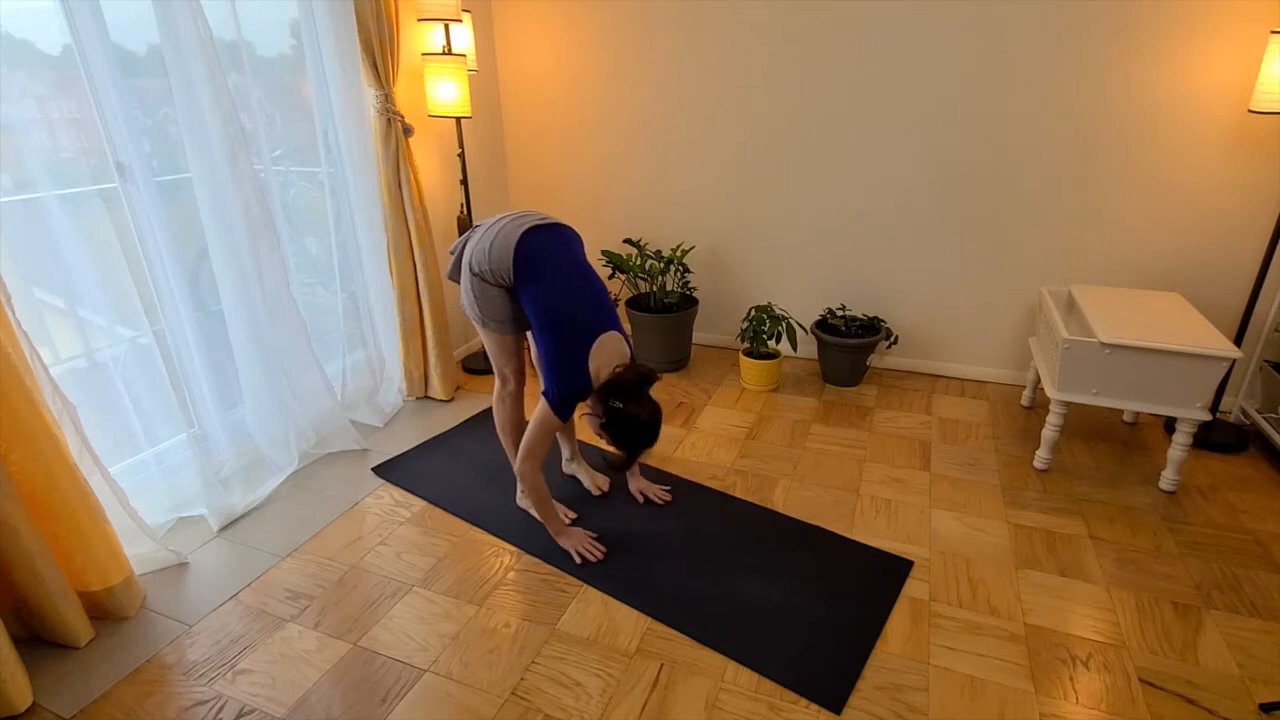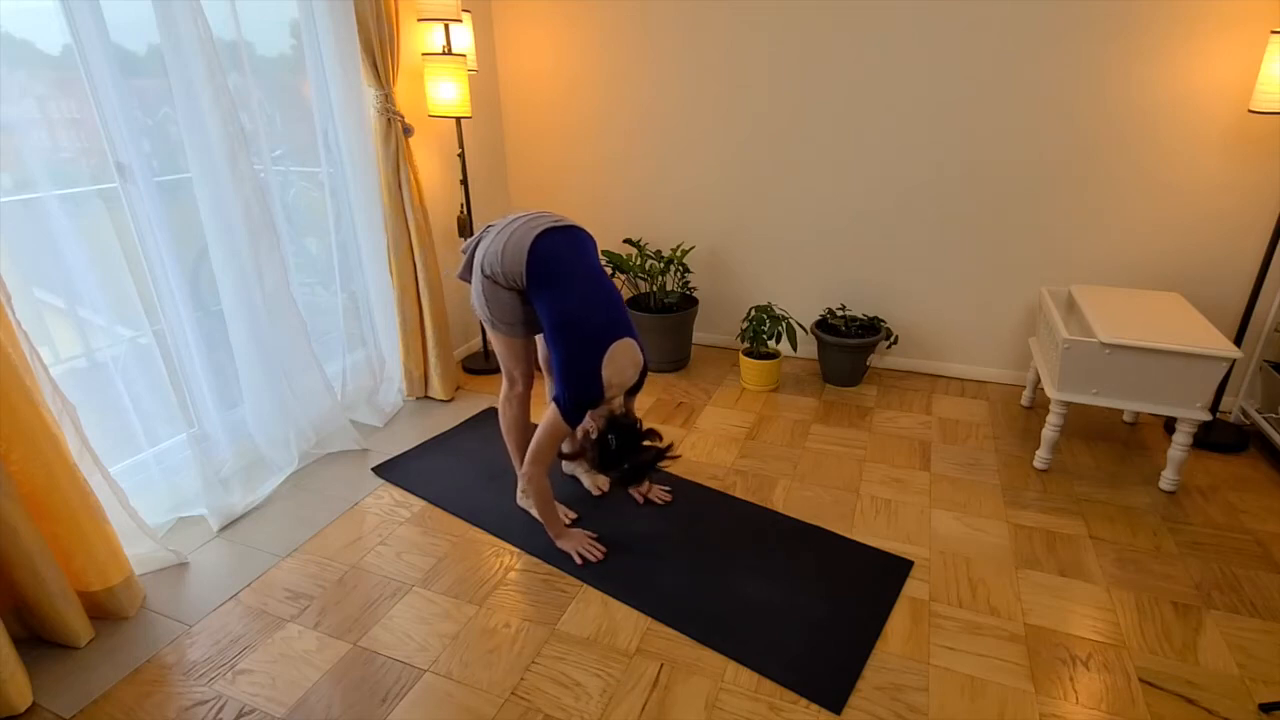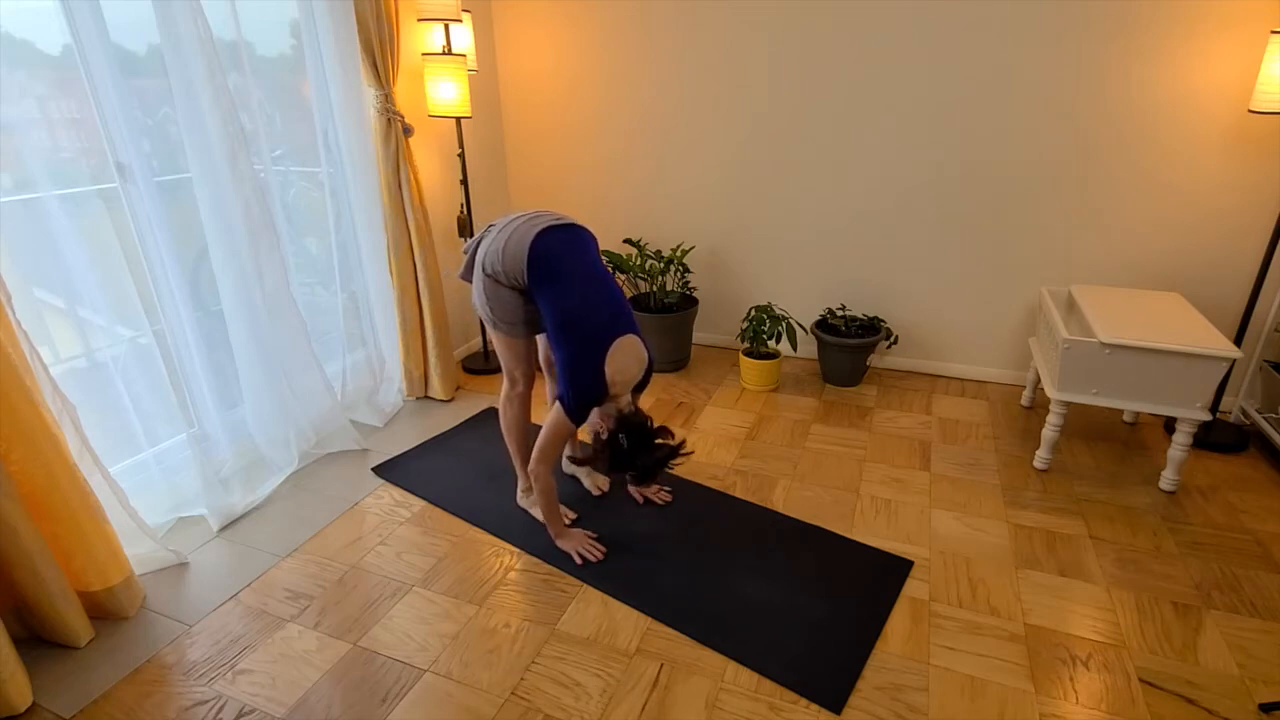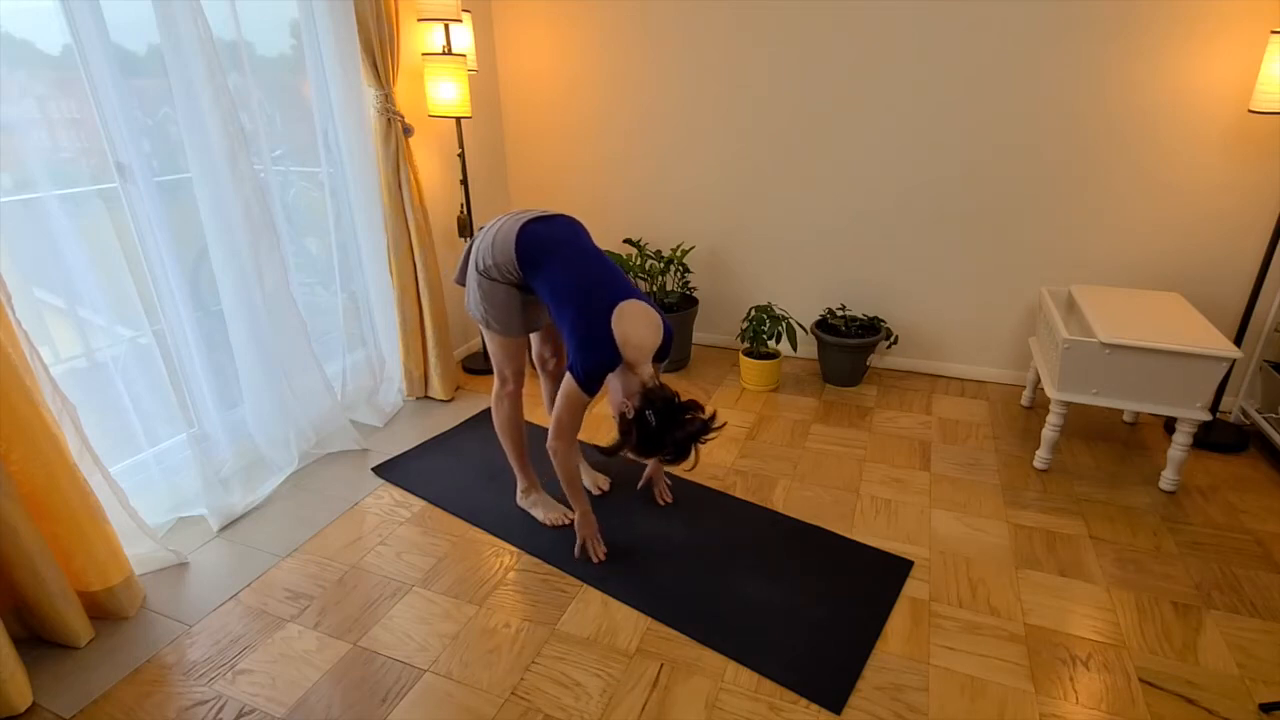
dt=1s
person 1, frame 1
left shoulder: (624, 368)
right shoulder: (572, 382)
left elbow: (629, 420)
right elbow: (527, 465)
left wrist: (634, 475)
right wrist: (560, 532)
right hip: (491, 256)
right knee: (511, 379)
left ankle: (571, 459)
right ankle: (524, 492)
person 1, frame 2
left shoulder: (634, 370)
right shoulder: (582, 388)
left elbow: (627, 422)
right elbow: (533, 468)
left wrist: (635, 478)
right wrist: (560, 535)
right hip: (504, 257)
right knee: (519, 381)
left ankle: (574, 460)
right ankle: (523, 492)
person 1, frame 3
left shoulder: (640, 368)
right shoulder: (586, 386)
left elbow: (630, 424)
right elbow: (539, 466)
left wrist: (635, 476)
right wrist: (560, 534)
right hip: (506, 256)
right knee: (519, 381)
left ankle: (572, 457)
right ankle: (525, 491)
person 1, frame 4
left shoulder: (661, 337)
right shoulder: (597, 357)
left elbow: (646, 411)
right elbow: (557, 443)
left wrist: (655, 462)
right wrist: (583, 515)
right hip: (500, 253)
left knee: (552, 362)
right knee: (510, 380)
left ankle: (576, 460)
right ankle: (526, 489)
